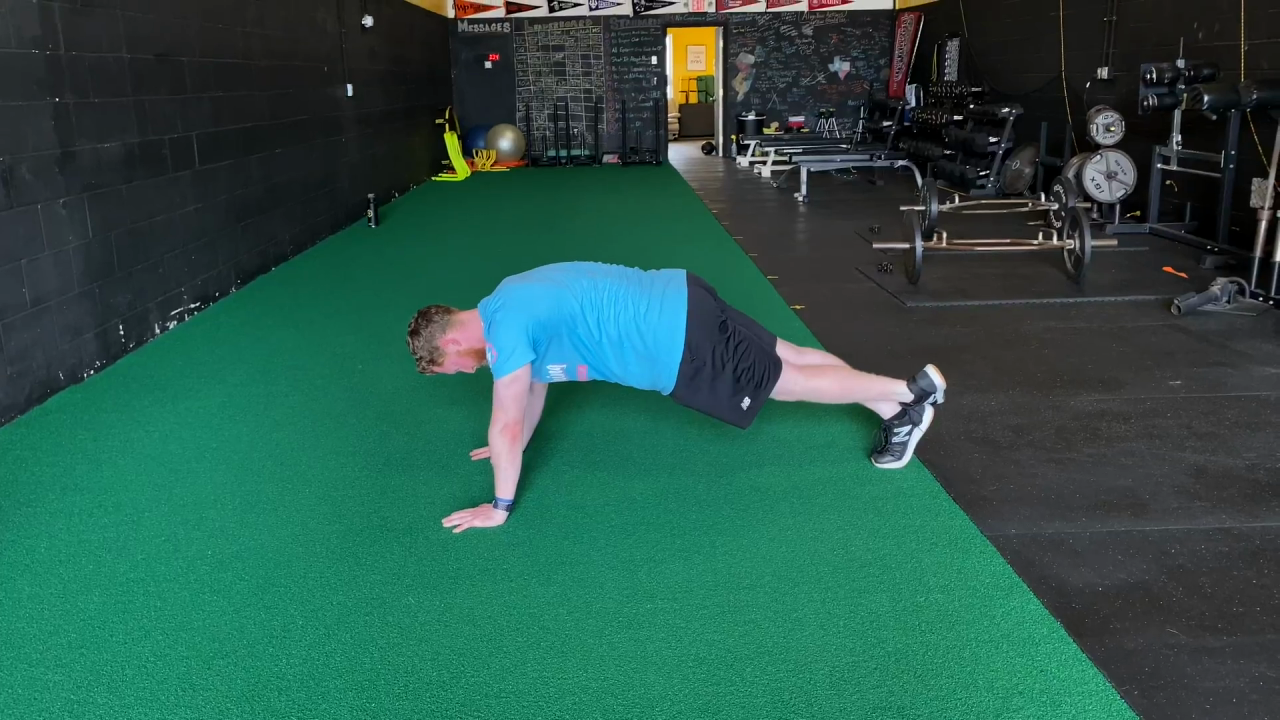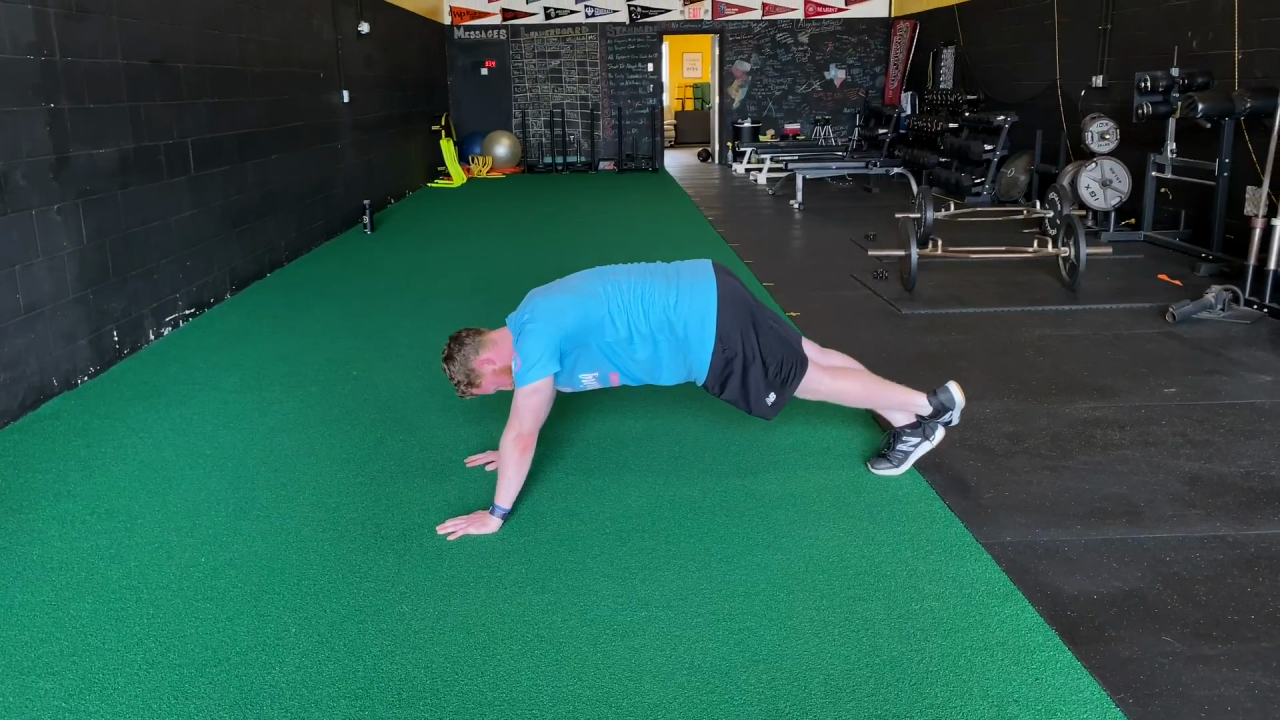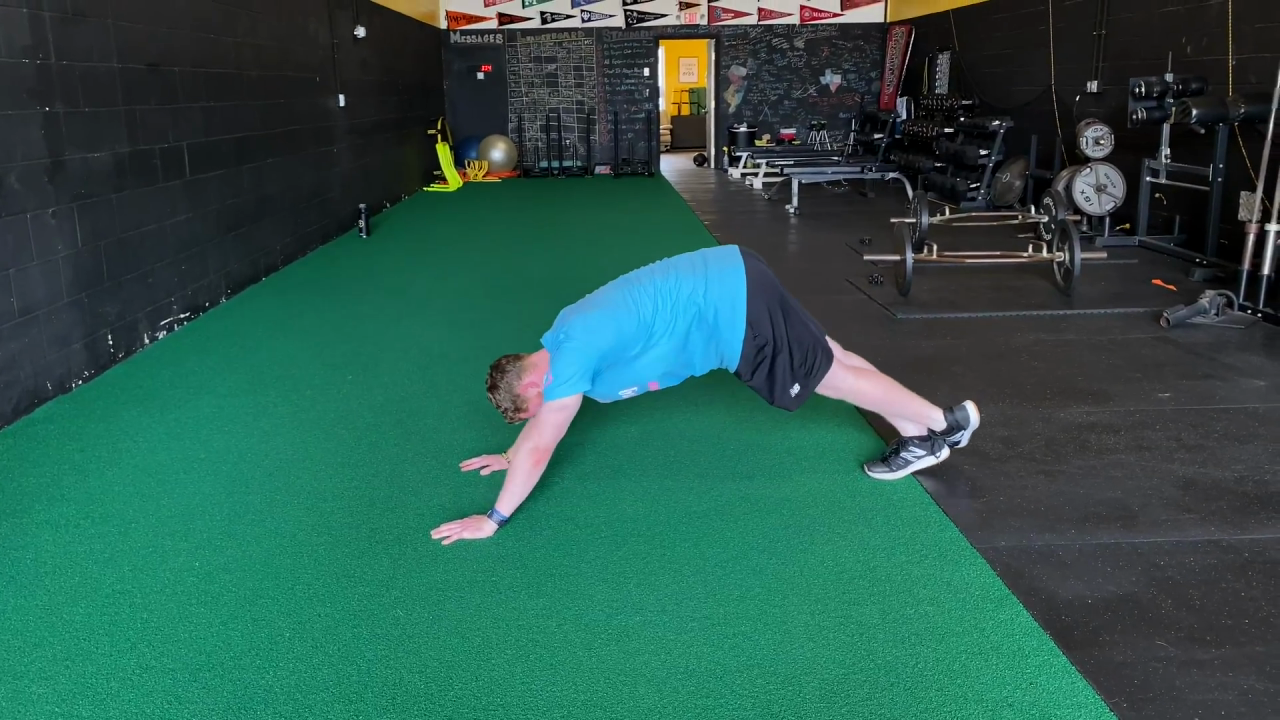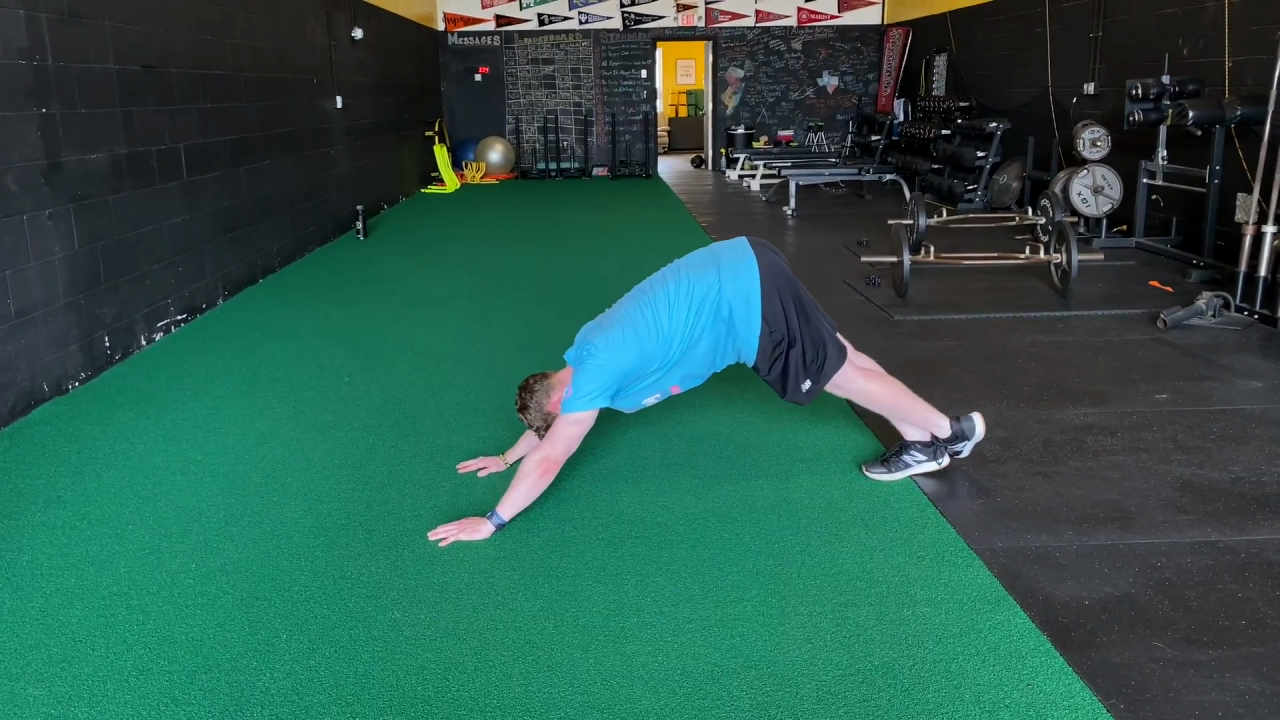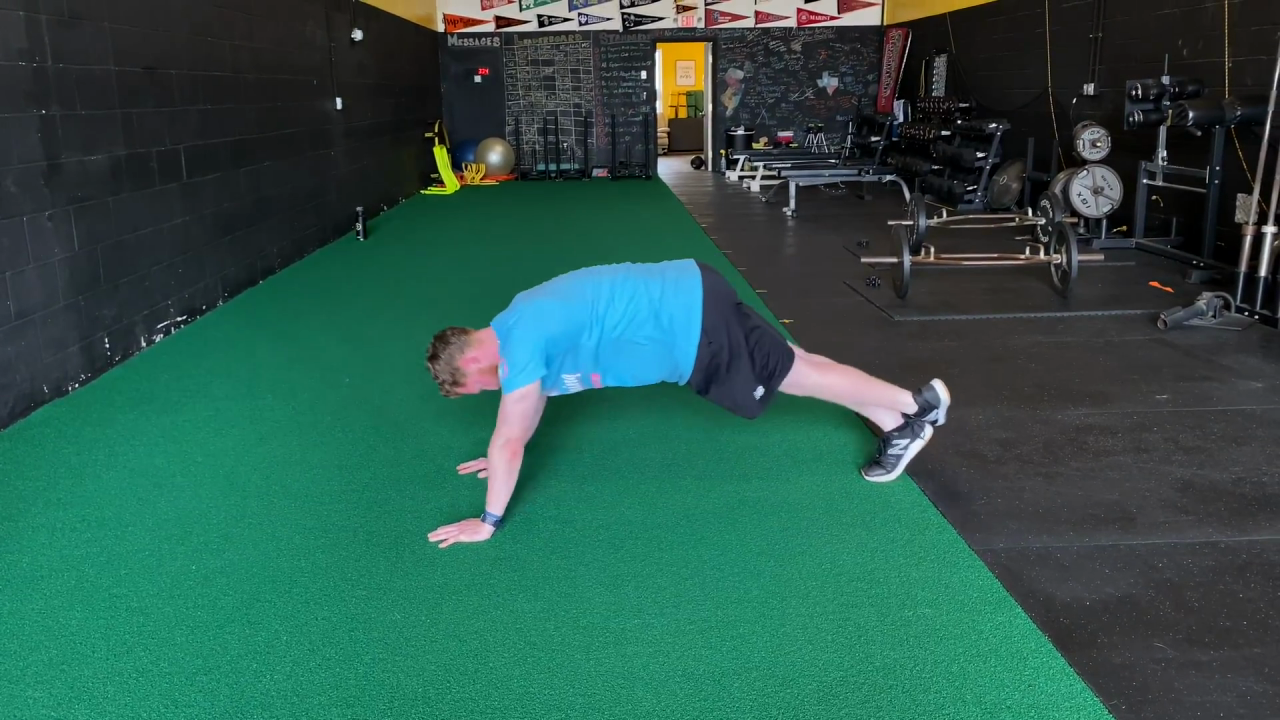
dt=0.7s
person 1, frame 1
left shoulder: (504, 327)
right shoulder: (512, 305)
left elbow: (505, 424)
right elbow: (535, 381)
left wrist: (500, 506)
right wrist: (514, 447)
left hip: (680, 344)
right hip: (678, 308)
left knee: (787, 383)
right knee: (787, 357)
left ankle: (911, 392)
right ankle: (898, 408)
person 1, frame 2
left shoulder: (533, 338)
right shoulder: (535, 318)
left elbow: (522, 432)
right elbow: (544, 393)
left wrist: (496, 514)
right wrist: (510, 451)
left hip: (706, 331)
right hip: (703, 296)
left knee: (810, 379)
right knee: (808, 357)
left ankle: (930, 406)
right ankle: (909, 420)
person 1, frame 3
left shoulder: (569, 357)
right shoulder: (566, 338)
left elbow: (540, 445)
right elbow: (542, 413)
left wrist: (493, 518)
right wrist: (509, 455)
left hip: (734, 308)
right hip: (730, 282)
left knee: (828, 376)
right knee: (827, 357)
left ankle: (944, 422)
right ankle: (919, 434)
person 1, frame 4
left shoulder: (594, 372)
right shoulder: (587, 353)
left elbow: (549, 456)
right elbow: (549, 417)
left wrist: (492, 521)
right wrist: (508, 456)
left hip: (748, 299)
right hip: (744, 272)
left knee: (838, 372)
right knee: (838, 357)
left ankle: (946, 433)
right ankle: (920, 437)
person 1, frame 5
left shoulder: (518, 342)
right shoulder: (523, 325)
left elbow: (508, 439)
right elbow: (536, 394)
left wrist: (488, 521)
right wrist: (502, 460)
left hip: (690, 322)
right hip: (685, 300)
left knee: (792, 375)
right knee: (789, 366)
left ankle: (914, 408)
right ankle: (900, 422)
